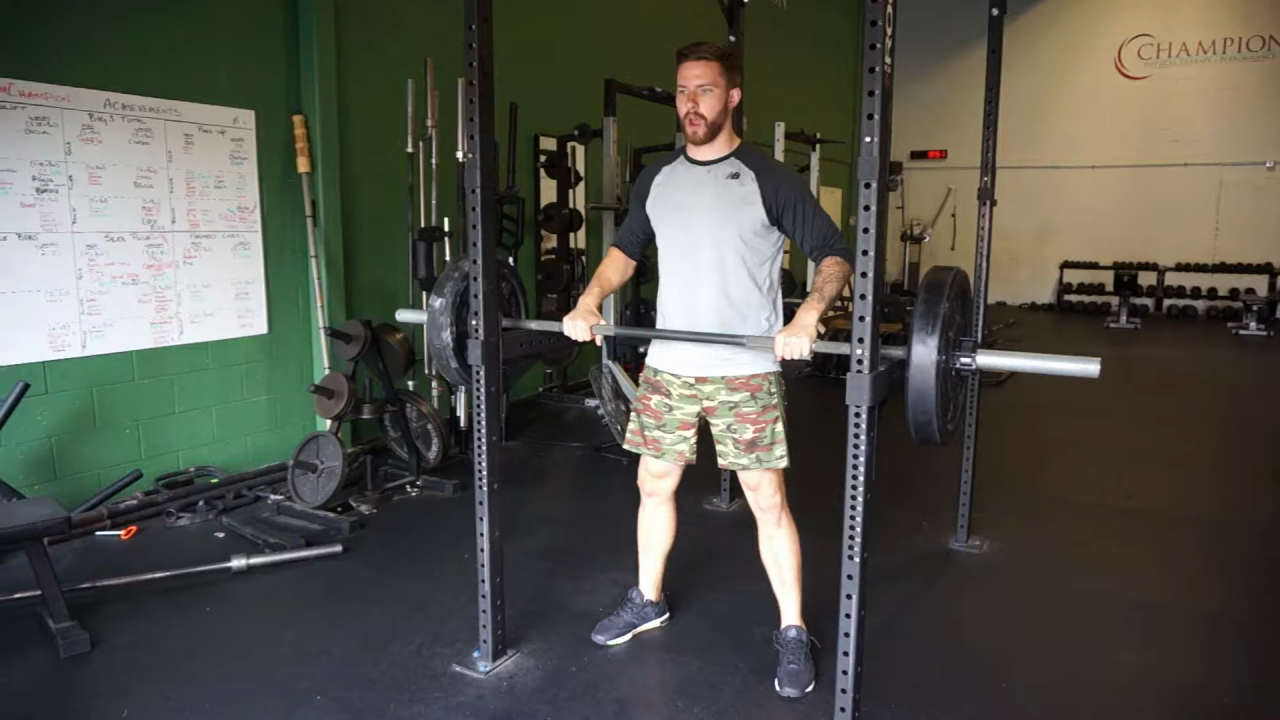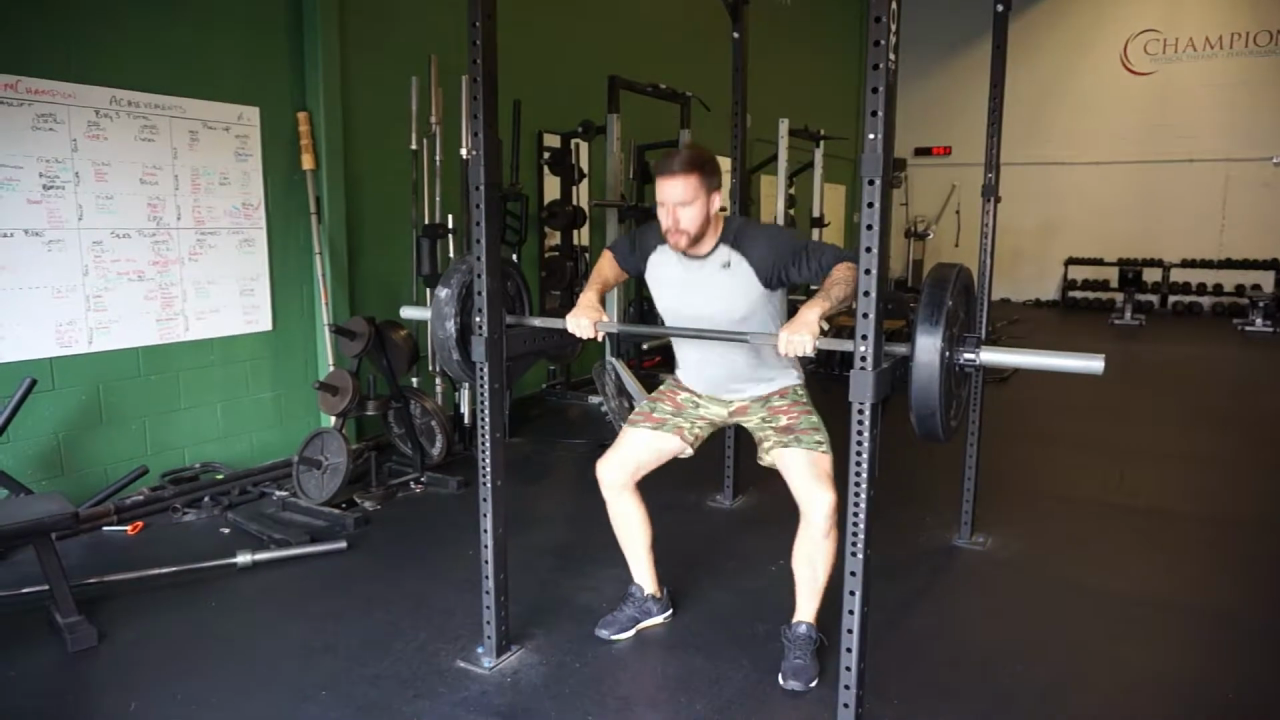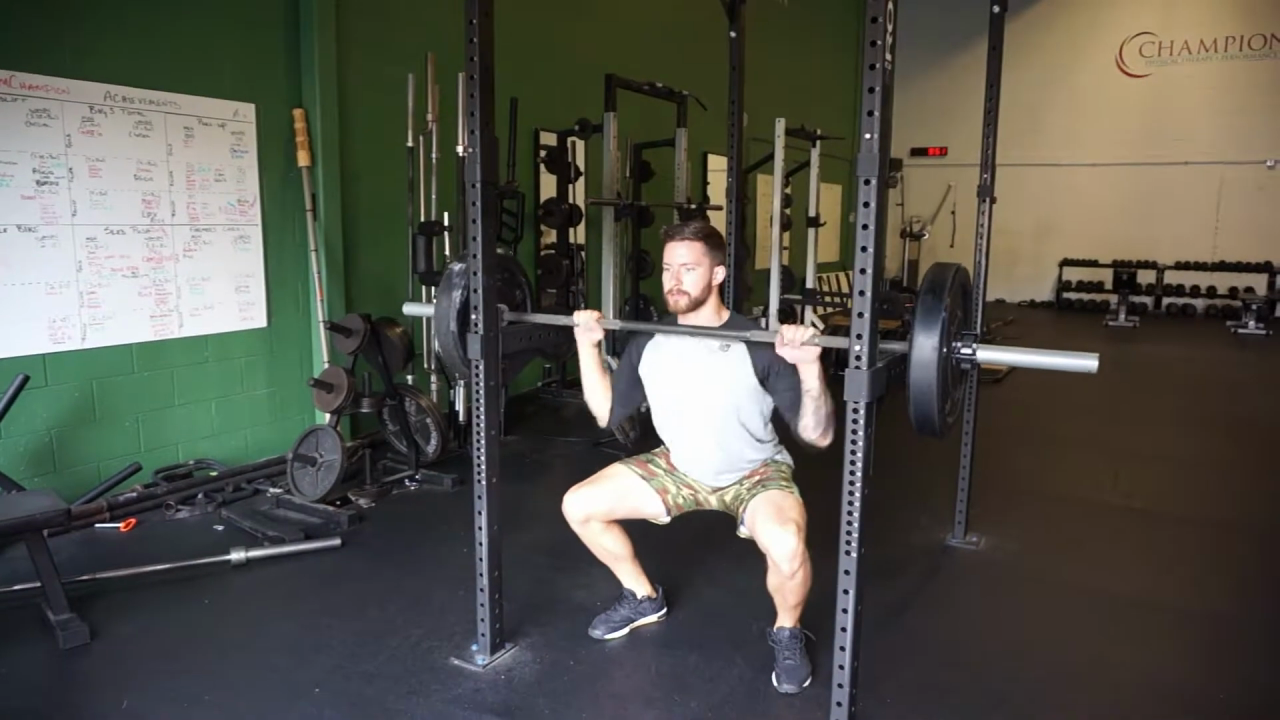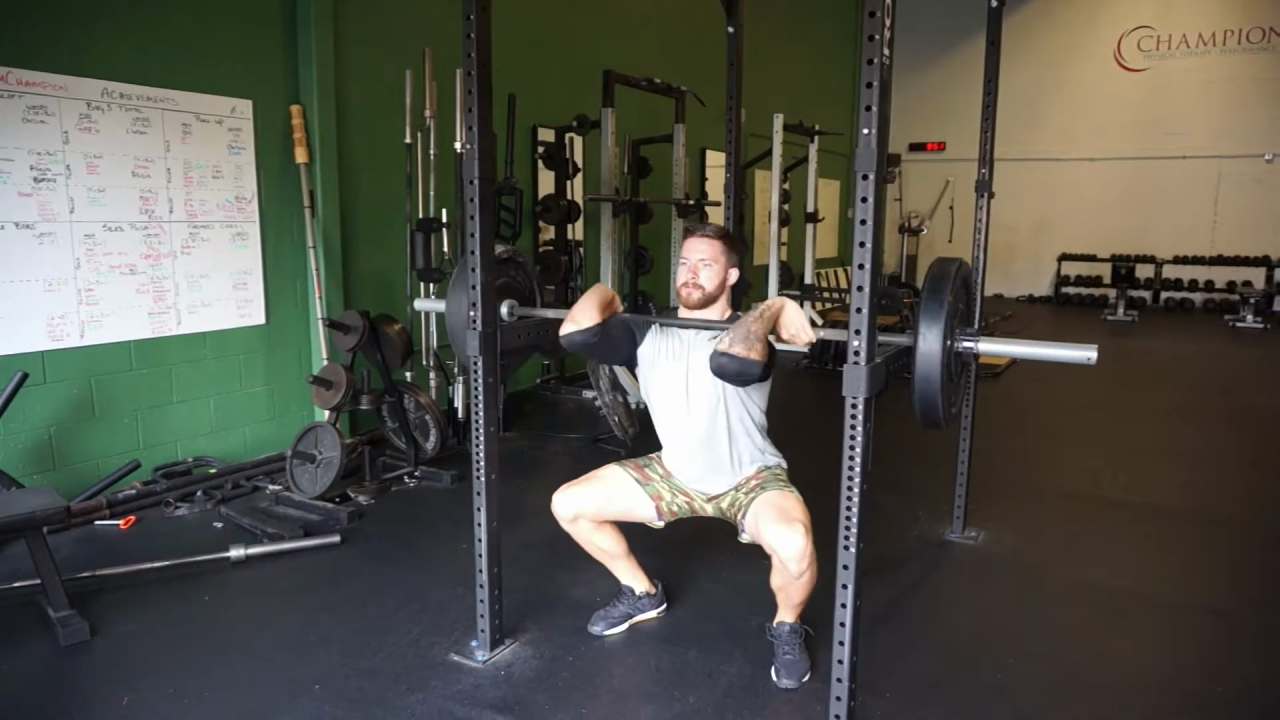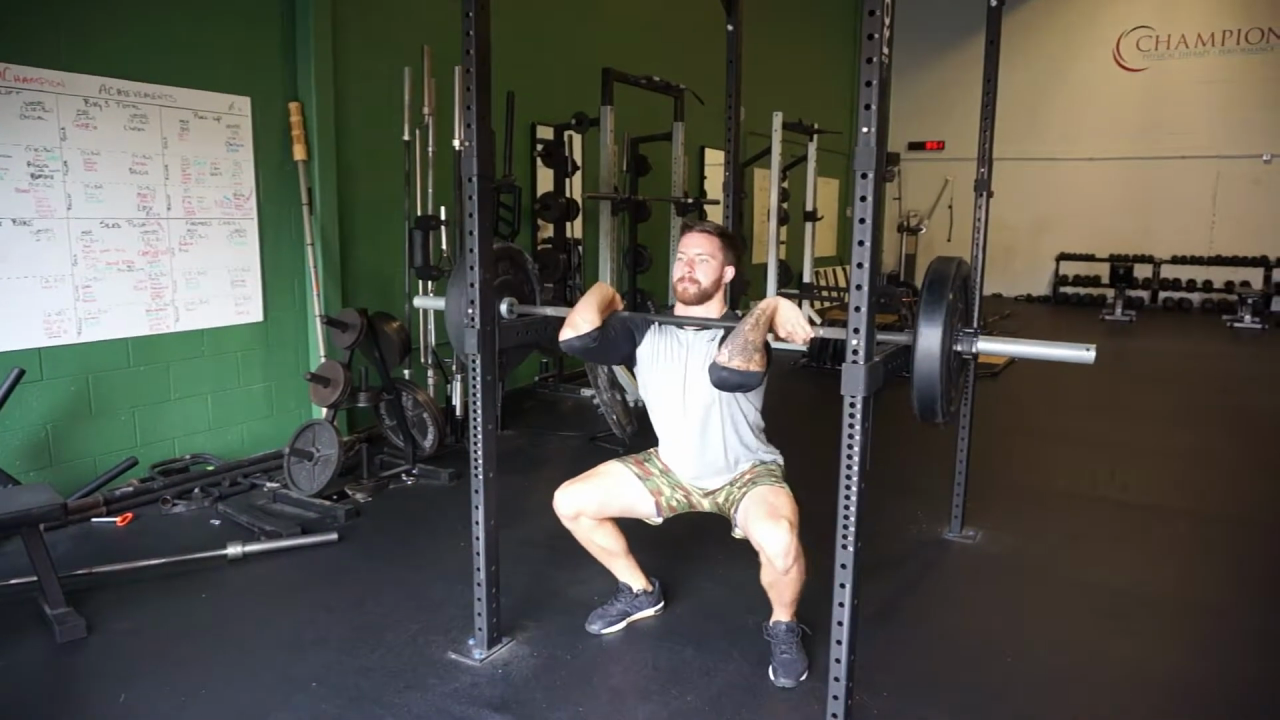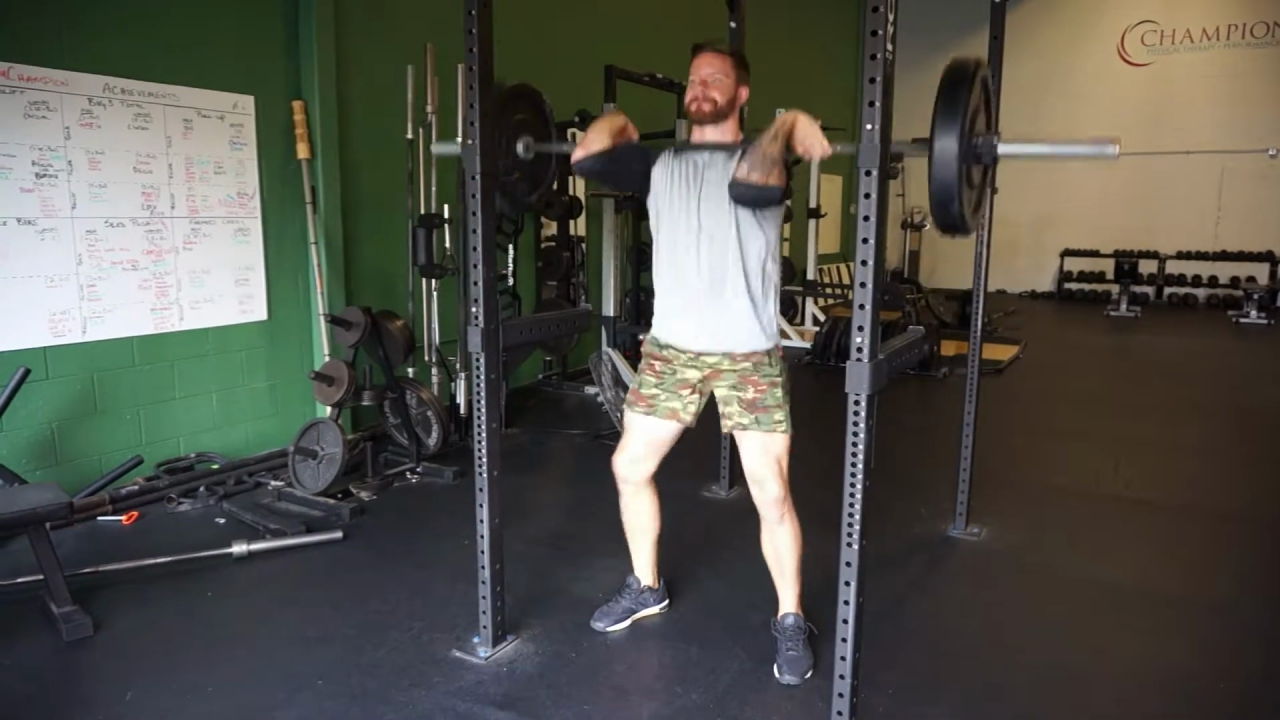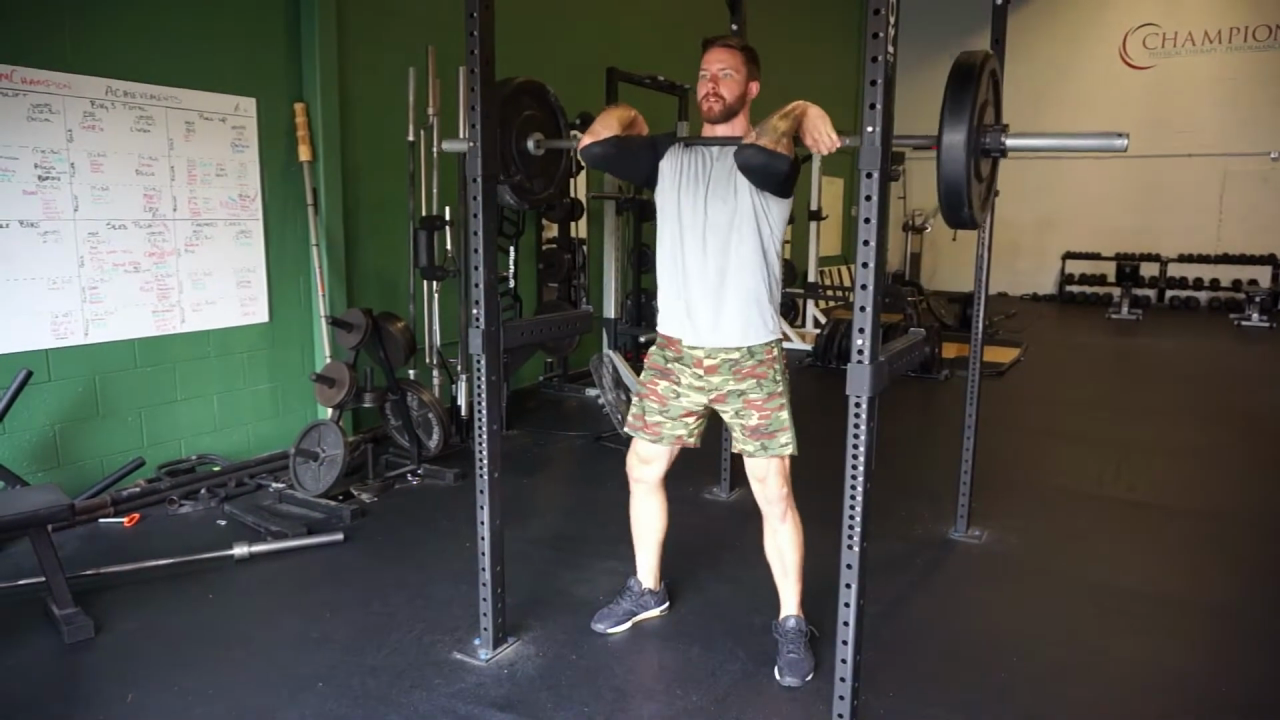
dt=0.7s
person 1, frame 1
left shoulder: (767, 178)
right shoulder: (657, 177)
left elbow: (834, 253)
right elbow: (626, 248)
left wrist: (806, 318)
right wrist: (590, 301)
left hip: (745, 370)
right hip: (668, 365)
left knee: (767, 501)
right knee: (654, 485)
left ankle: (792, 634)
right ankle: (648, 600)
person 1, frame 2
left shoulder: (761, 246)
right shoulder: (651, 245)
left elbow: (846, 265)
right elbow: (614, 256)
left wrist: (812, 311)
right wrist: (589, 298)
left hip: (771, 388)
right hip: (693, 386)
left knee: (820, 503)
right knee: (612, 471)
left ankle: (802, 632)
right ankle: (648, 596)
person 1, frame 3
left shoulder: (756, 347)
right shoulder: (646, 343)
left elbow: (819, 435)
right elbow: (608, 413)
left wrist: (806, 363)
right wrist: (587, 343)
left hip: (754, 473)
right hip: (679, 467)
left knee: (785, 544)
right knee: (578, 506)
left ankle: (786, 634)
right ankle: (643, 597)
person 1, frame 4
left shoulder: (746, 336)
right shoulder: (648, 334)
left elbow: (728, 361)
right elbow: (574, 334)
left wrist: (775, 309)
right wrist: (601, 294)
left hip: (749, 478)
right hip: (674, 473)
left knee: (793, 546)
right knee: (568, 505)
left ankle: (786, 629)
right ankle: (642, 594)
person 1, frame 5
left shoulder: (741, 336)
right shoulder: (645, 333)
left elbow: (729, 375)
right elbow: (575, 339)
left wrist: (770, 309)
right wrist: (603, 292)
left hip: (745, 472)
right hip: (673, 468)
left knee: (778, 540)
right knee: (569, 502)
left ankle: (783, 629)
right ankle: (640, 591)
person 1, frame 6
left shoulder: (758, 159)
right shoulder: (659, 161)
left elbow: (750, 186)
right elbow: (586, 161)
left wrist: (789, 125)
right wrist: (615, 122)
left hip: (746, 354)
right hip: (669, 347)
left knee: (771, 493)
right knee: (630, 470)
left ankle: (790, 621)
right ankle: (646, 587)
person 1, frame 7
left shoulder: (770, 158)
right shoulder: (668, 156)
left elbow: (756, 152)
right elbow: (595, 148)
left wrist: (800, 113)
right wrist: (627, 115)
left hip: (750, 354)
right hip: (675, 348)
left knee: (774, 493)
right knee: (642, 471)
left ankle: (791, 623)
right ankle: (647, 590)
